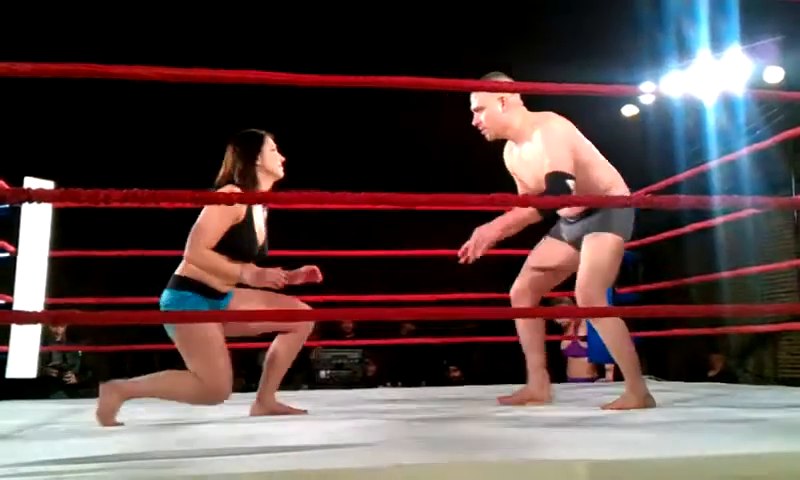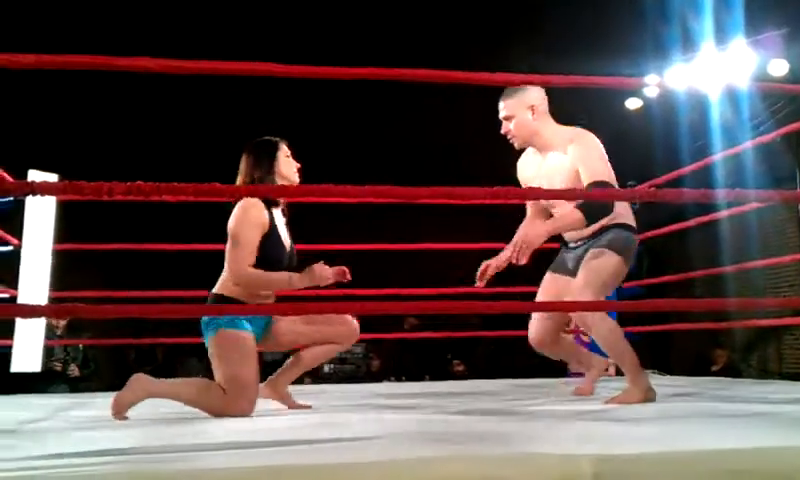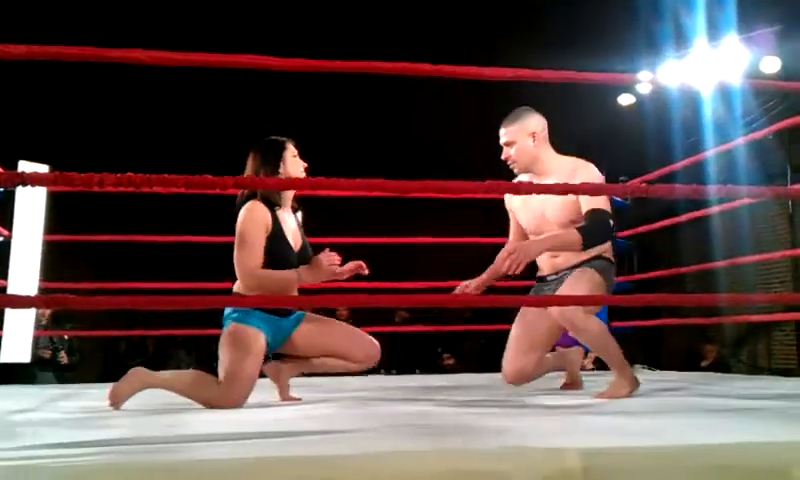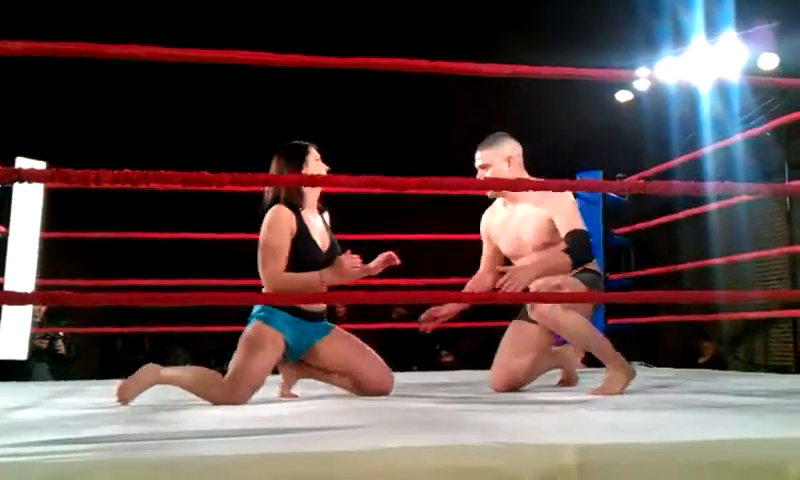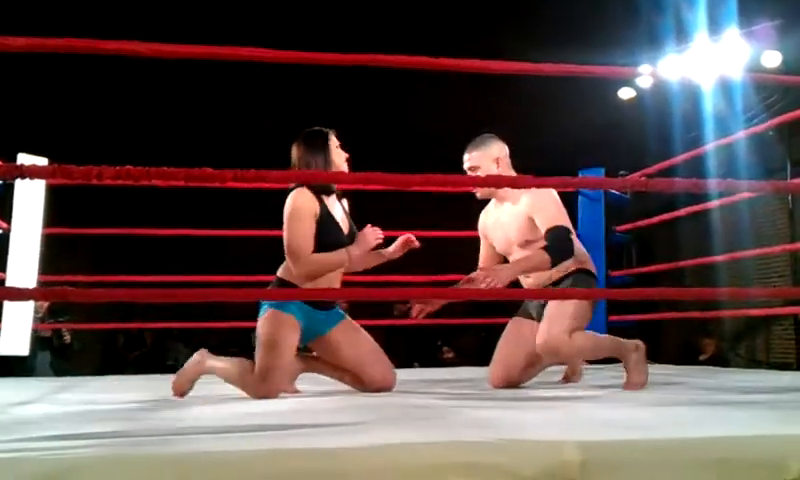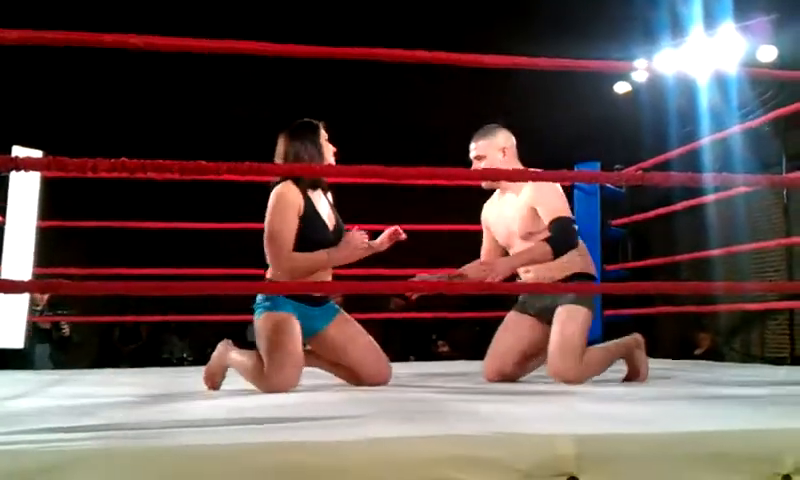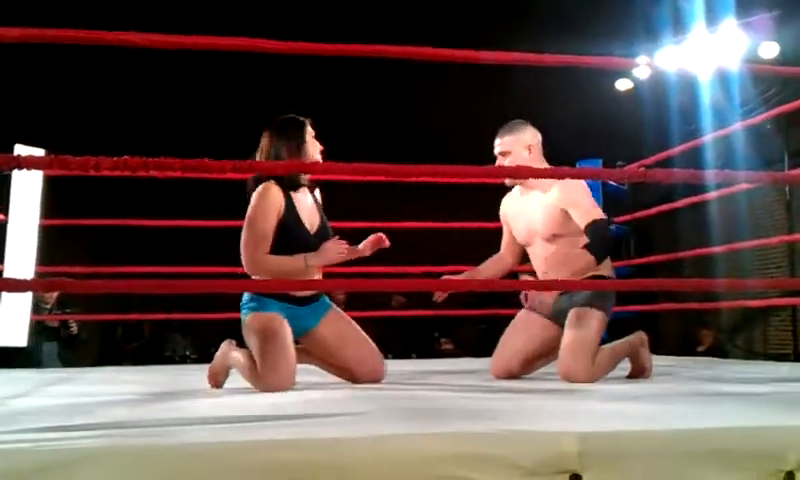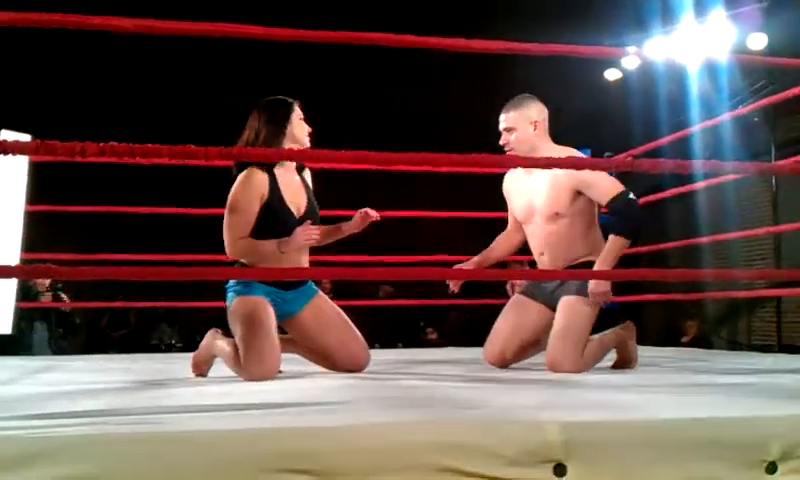
dt=0.2s
person 1, frame 1
left shoulder: (550, 129)
right shoulder: (511, 152)
left elbow: (559, 192)
right elbow: (529, 204)
left wrist: (499, 226)
right wrist: (493, 233)
left hip: (607, 210)
right hip: (569, 221)
left knee: (587, 297)
right knee: (521, 293)
left ankle: (638, 390)
right ankle: (538, 382)
person 1, frame 2
left shoulder: (581, 144)
right shoulder: (526, 165)
left elbow: (602, 204)
right elbow: (536, 216)
left wrist: (541, 231)
right wrist: (504, 256)
left hip: (612, 235)
right hip: (573, 247)
left knee: (579, 303)
right knee: (539, 337)
left ankle: (639, 383)
right ankle: (592, 363)
person 1, frame 3
left shoulder: (580, 173)
right shoulder: (515, 193)
left elbow: (600, 230)
right elbow: (515, 246)
left wrist: (538, 245)
right wrist: (482, 281)
left hip: (592, 266)
right hip: (548, 281)
left knee: (563, 307)
right knee: (514, 371)
left ankle: (624, 374)
right ankle: (566, 359)
person 1, frame 4
left shoulder: (554, 197)
right shoulder: (491, 218)
left elbow: (582, 251)
right elbow: (487, 275)
left wrist: (532, 270)
right wrist: (452, 307)
right hip: (538, 295)
left knee: (543, 306)
right knee: (501, 382)
left ankle: (617, 366)
right ankle: (561, 356)
person 1, frame 5
left shoulder: (536, 195)
right shoulder: (487, 218)
left elbow: (563, 248)
right elbow: (485, 275)
left wrist: (513, 269)
right wrist: (443, 298)
left hip: (573, 283)
right hip: (535, 297)
left knee: (550, 341)
right knee: (500, 379)
left ankle: (628, 349)
right ankle: (565, 353)
person 1, frame 6
left shoulder: (539, 186)
right shoulder: (490, 209)
left elbow: (566, 239)
right elbow: (487, 268)
left wrist: (511, 262)
left hip: (571, 284)
right hip: (533, 296)
left knee: (565, 372)
right knee: (494, 372)
left ankle: (629, 346)
right ankle: (555, 346)
person 1, frame 7
left shoulder: (566, 187)
right shoulder: (510, 204)
left elbow: (602, 241)
right elbow: (507, 258)
left wrist: (556, 280)
right wrist: (463, 278)
left hip: (588, 288)
right hip: (548, 297)
left knee: (574, 373)
right knee: (502, 369)
left ankle: (633, 344)
right ankle: (566, 345)
person 1, frame 8
left shoulder: (573, 167)
right shoulder: (512, 180)
left elbow: (629, 211)
left wrist: (602, 270)
right wrist: (475, 263)
left hip: (584, 277)
right hip: (543, 281)
left knee: (561, 363)
right knee: (495, 356)
left ankle: (620, 335)
right ankle: (559, 334)
person 2, frame 1
left shoulder: (260, 207)
right shoulder: (232, 196)
right elbow: (193, 252)
left wrist: (287, 277)
right wrist: (248, 275)
left hip: (220, 301)
right hip: (187, 298)
left knee: (303, 317)
right knee: (216, 388)
left ankle: (264, 401)
right ankle: (118, 390)
person 2, frame 2
left shoulder: (277, 212)
right shoulder: (252, 207)
right elbow: (239, 275)
left wrist: (317, 278)
right wrist: (298, 279)
left hip: (264, 317)
right hip: (229, 314)
left knee: (349, 328)
right knee: (237, 405)
left ankle: (276, 385)
right ankle: (147, 386)
person 2, frame 3
left shoulder: (293, 213)
right shoulder: (256, 211)
right elbow: (250, 278)
left wrist: (338, 272)
right wrist: (308, 272)
left hip: (289, 318)
right hip: (250, 315)
left knee: (370, 352)
right knee: (229, 397)
left ankle: (284, 369)
right ankle: (147, 377)
person 2, frame 4
left shoulder: (321, 216)
right shoulder: (281, 215)
right elbow: (273, 281)
left wrist: (369, 269)
right wrist: (329, 274)
left hip: (315, 325)
right hip: (277, 317)
left knee: (381, 382)
right knee: (232, 393)
left ankle: (295, 368)
right ankle: (159, 373)
person 2, frame 5
left shoulder: (338, 201)
right shoulder: (303, 198)
right elbow: (304, 266)
left wrist: (388, 253)
right wrist: (354, 249)
left hip: (327, 311)
right hip: (289, 304)
left knee: (383, 381)
right knee: (266, 387)
left ankle: (298, 363)
right ankle: (206, 361)
person 2, frame 6
left shoulder: (323, 194)
right shoulder: (287, 193)
right elbow: (281, 262)
left wrist: (375, 245)
right wrist: (337, 250)
left hip: (321, 307)
right hip: (281, 302)
left knee: (378, 375)
right knee: (280, 382)
left ankle: (297, 356)
right ankle: (230, 354)
person 2, frame 7
left shoulder: (312, 193)
right shoulder: (270, 193)
right elbow: (254, 264)
left wrist: (359, 250)
right wrist: (315, 258)
left hip: (313, 305)
right hip: (269, 304)
left knee: (373, 371)
right knee: (277, 381)
left ankle: (294, 354)
right ankle: (231, 354)
person 2, frame 8
left shoulder: (303, 174)
right shoulder: (255, 178)
right elbow: (234, 248)
left wrist: (347, 228)
right wrist: (285, 245)
left hip: (300, 289)
right hip: (255, 288)
left knee: (357, 360)
right knee: (261, 369)
left ankle: (279, 343)
right ankle: (217, 343)
